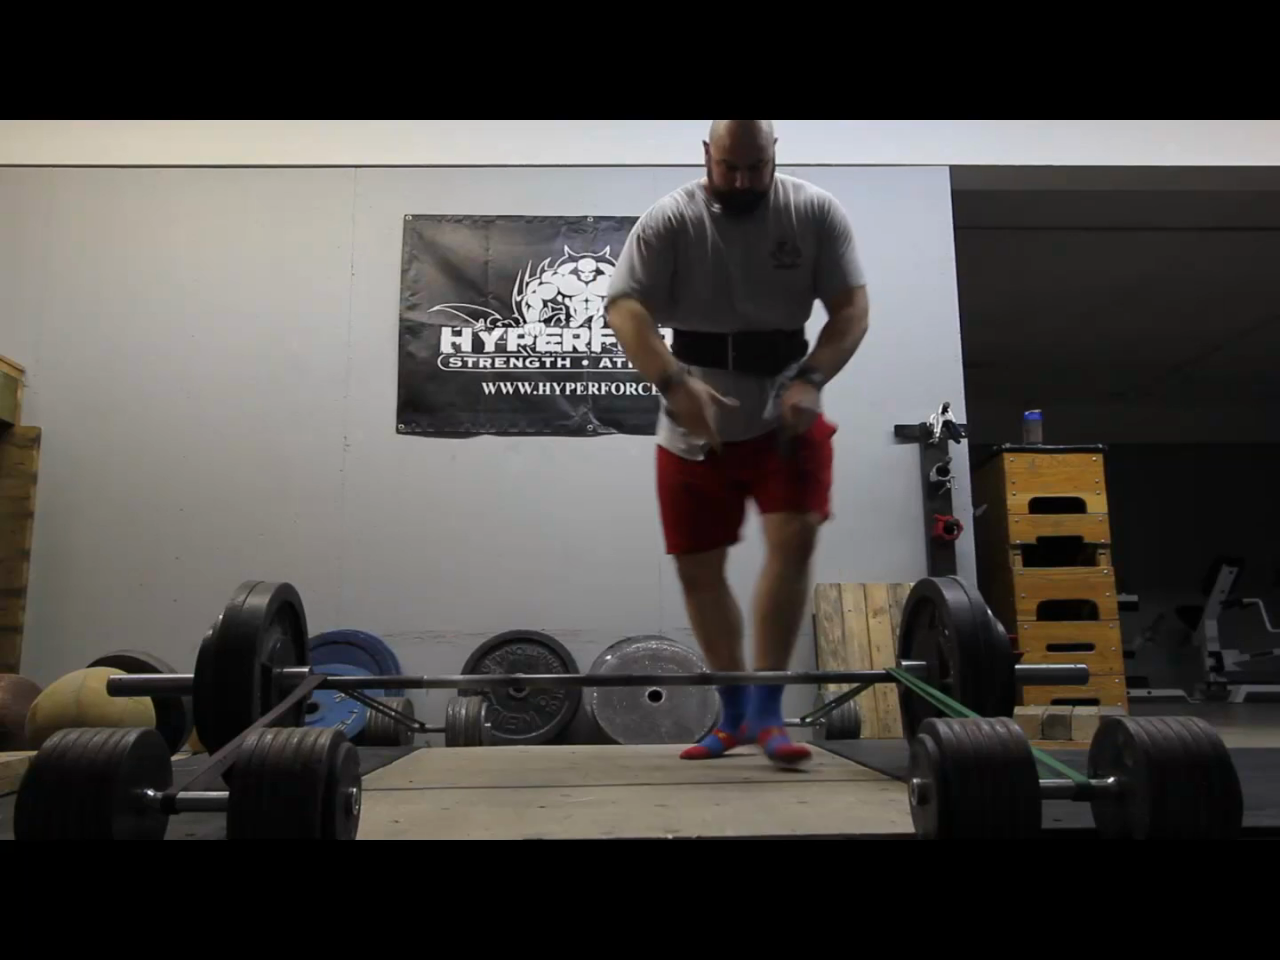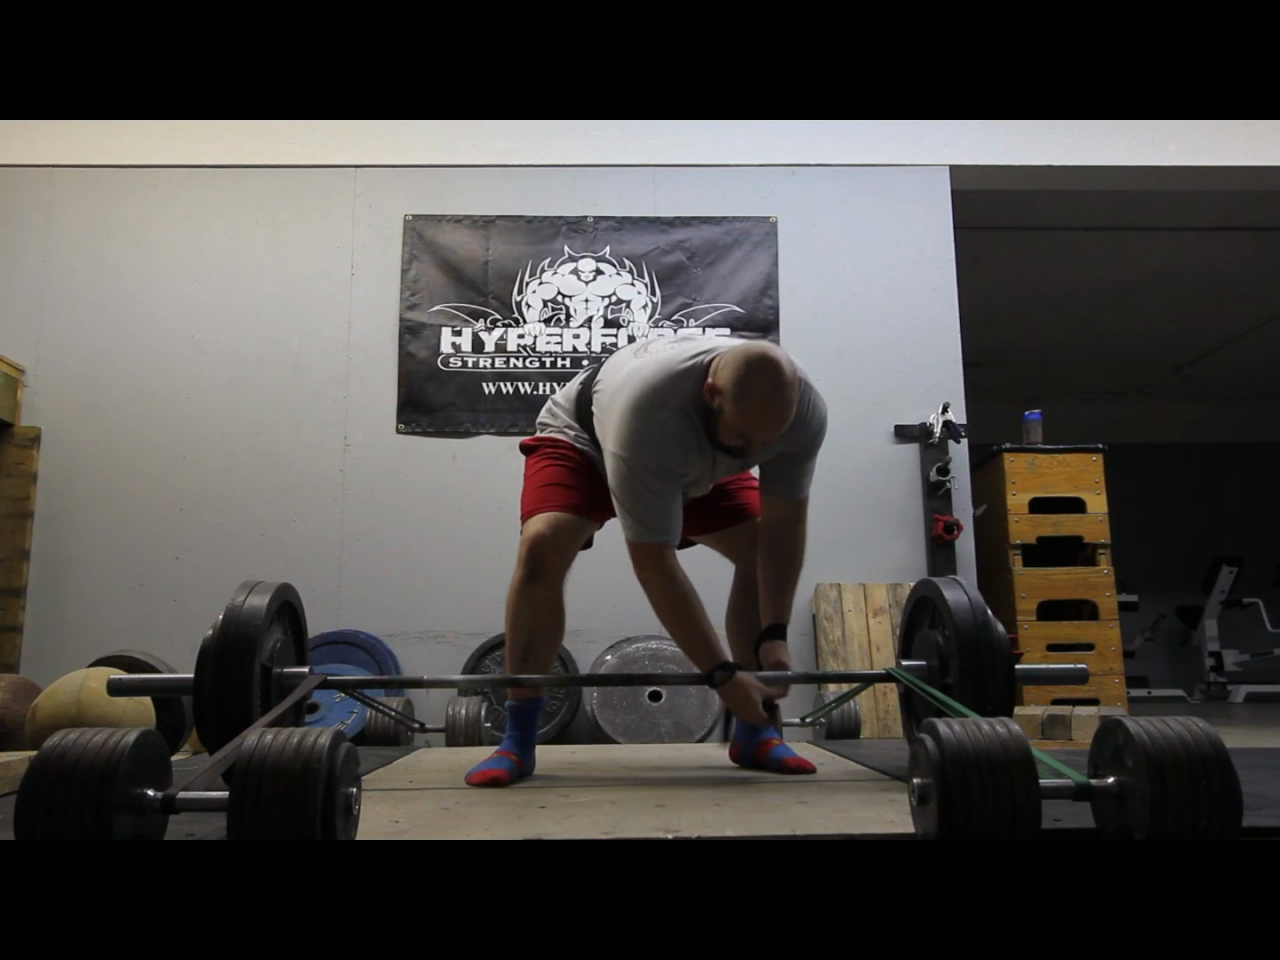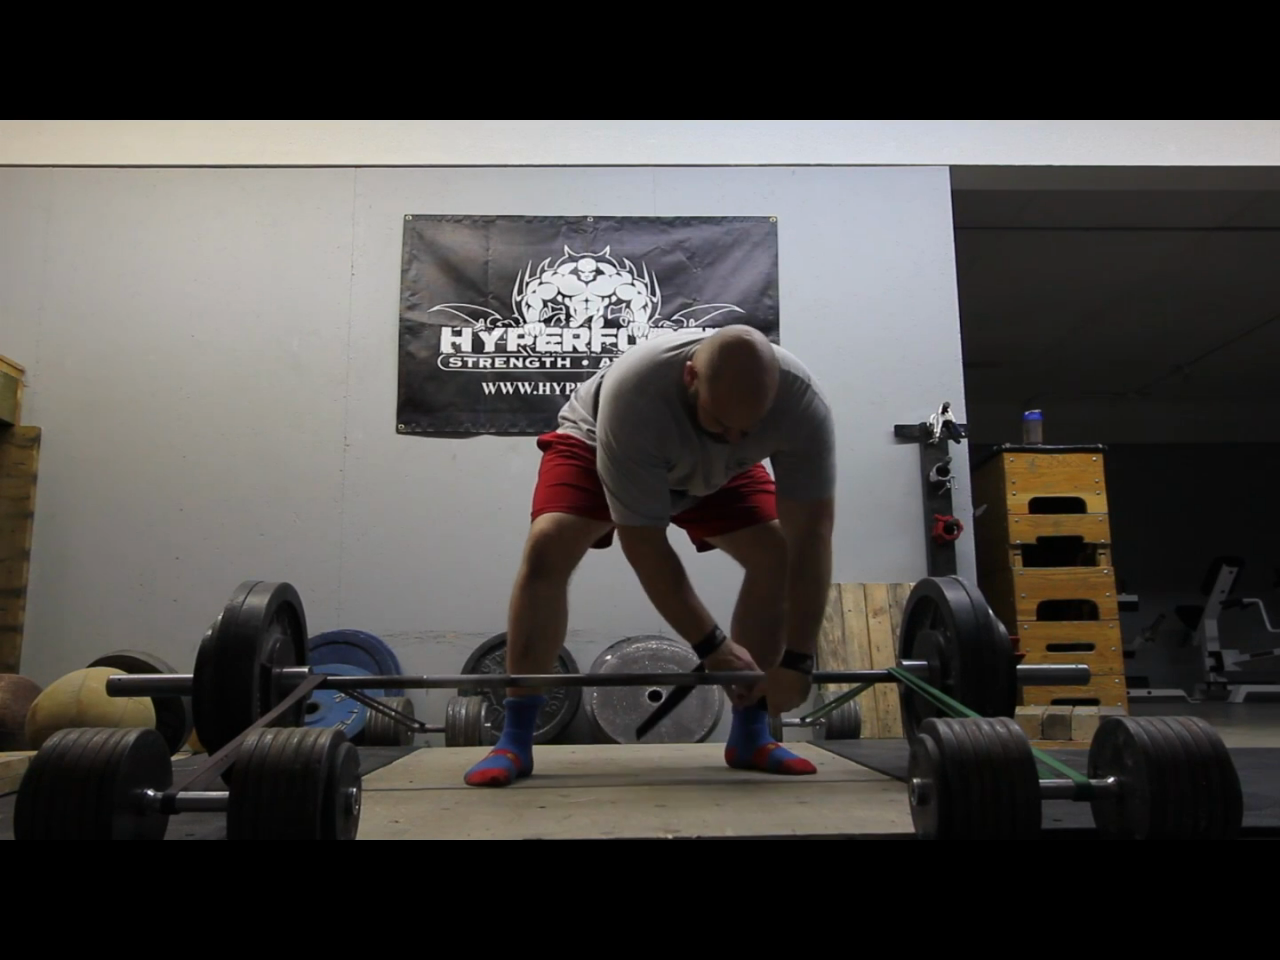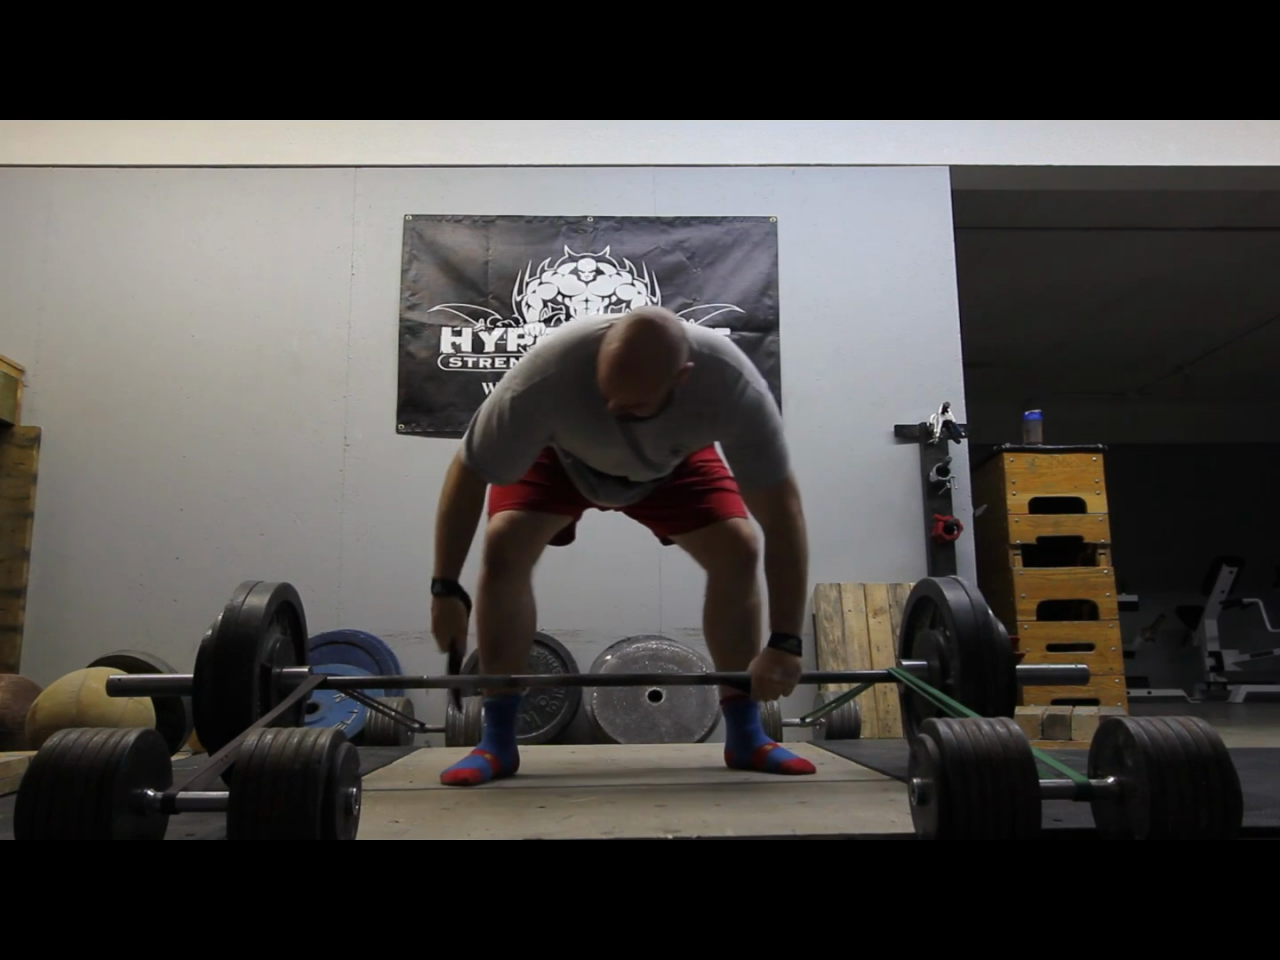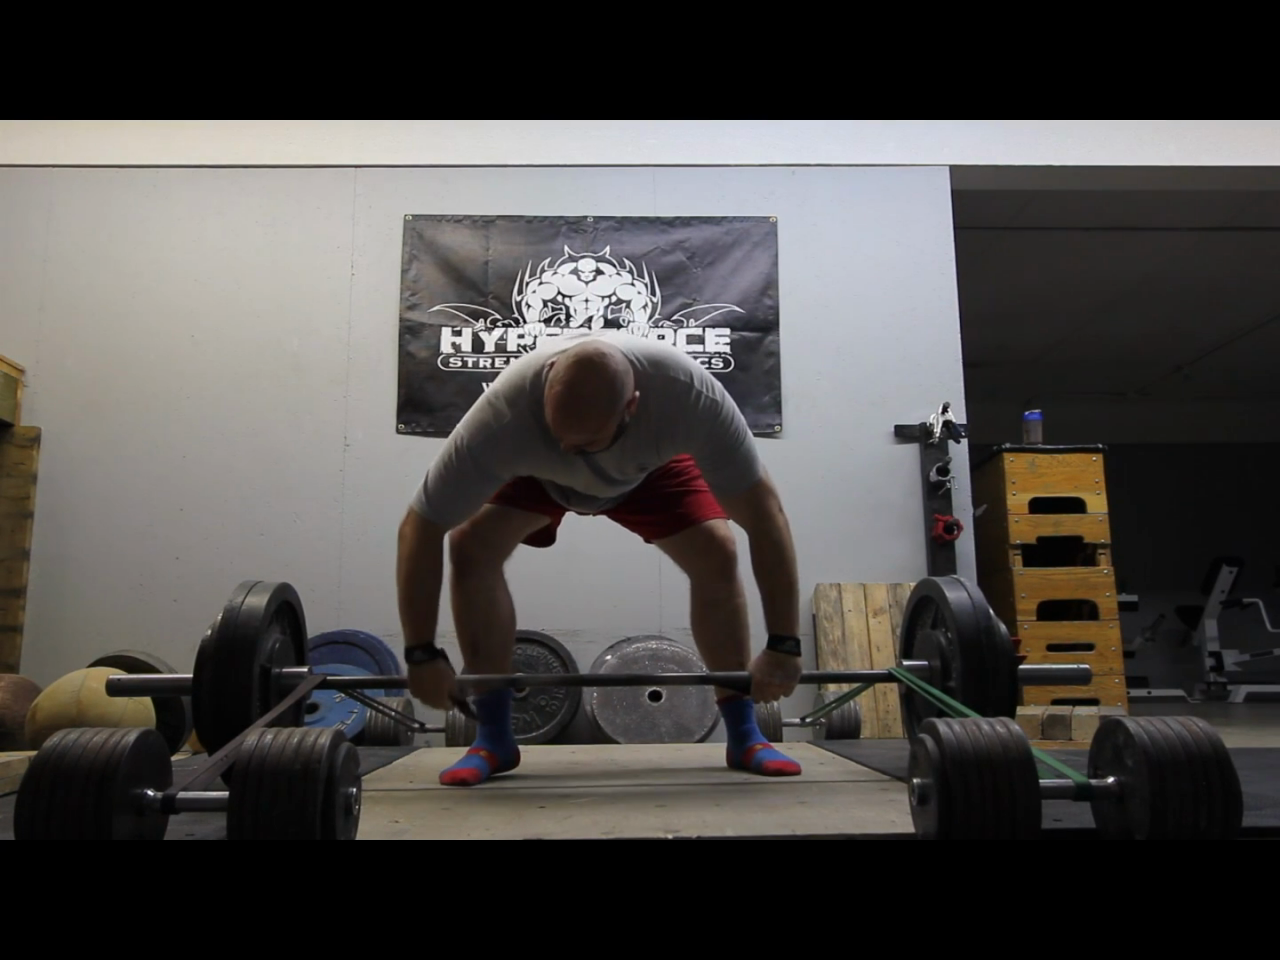
dt=1s
person 1, frame 1
left shoulder: (814, 211)
right shoulder: (670, 221)
left elbow: (851, 307)
right elbow: (625, 307)
left wrist: (808, 381)
right wrist: (677, 384)
left hip: (784, 412)
right hip: (697, 424)
left knee: (793, 539)
right knee: (697, 567)
left ankle: (765, 713)
right ankle: (734, 710)
person 1, frame 2
left shoulder: (803, 410)
right shoulder: (648, 412)
left elbow: (784, 527)
right elbow: (654, 562)
left wrist: (774, 635)
right wrist: (723, 675)
right hip: (581, 438)
left knee: (761, 548)
right knee: (542, 546)
left ankle: (754, 733)
right ankle: (518, 741)
person 1, frame 3
left shoulder: (801, 403)
right shoulder: (635, 395)
left elbow: (811, 536)
right elbow: (643, 543)
left wrist: (798, 660)
right wrist: (712, 645)
right hip: (596, 438)
left knee: (777, 552)
right knee: (547, 547)
left ankle: (749, 735)
right ankle: (515, 739)
person 1, frame 4
left shoulder: (730, 383)
right shoulder: (550, 372)
left elbow: (782, 512)
right elbow: (470, 472)
left wrist: (785, 644)
right wrist: (446, 588)
left hip: (671, 464)
right hip: (558, 454)
left knee: (737, 551)
right knee: (505, 546)
left ankle: (745, 734)
right ankle: (497, 741)
person 1, frame 5
left shoulder: (689, 396)
right shoulder: (504, 415)
left elbow: (763, 512)
right elbow: (421, 528)
left wrist: (783, 645)
right wrist: (422, 655)
left hip: (648, 465)
right hip: (532, 471)
left knee: (717, 554)
right knee: (471, 546)
left ankle: (743, 734)
right ankle: (493, 737)
